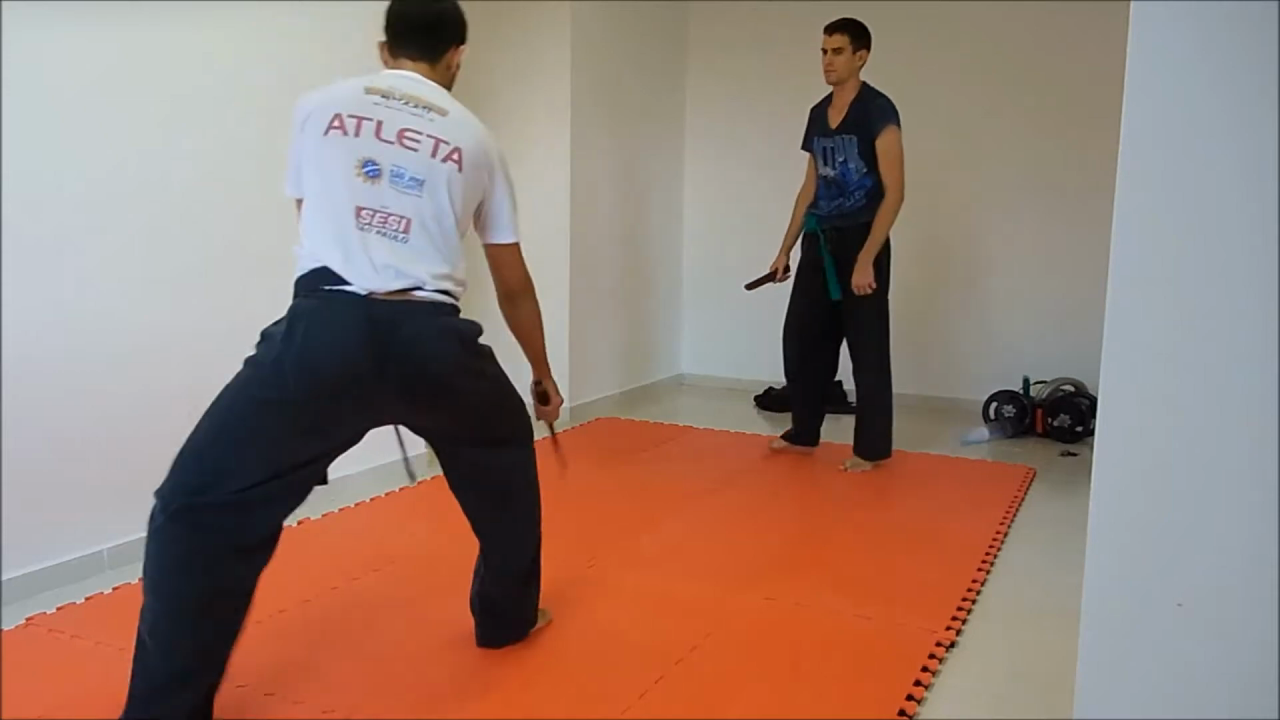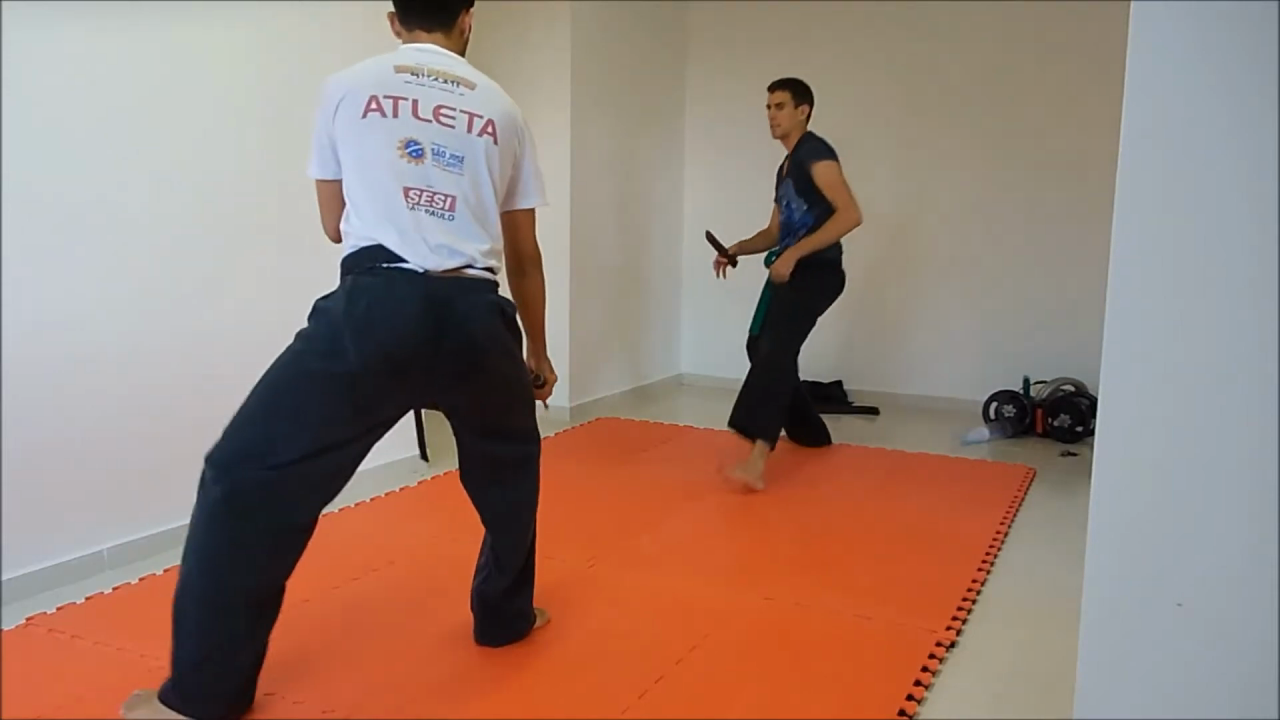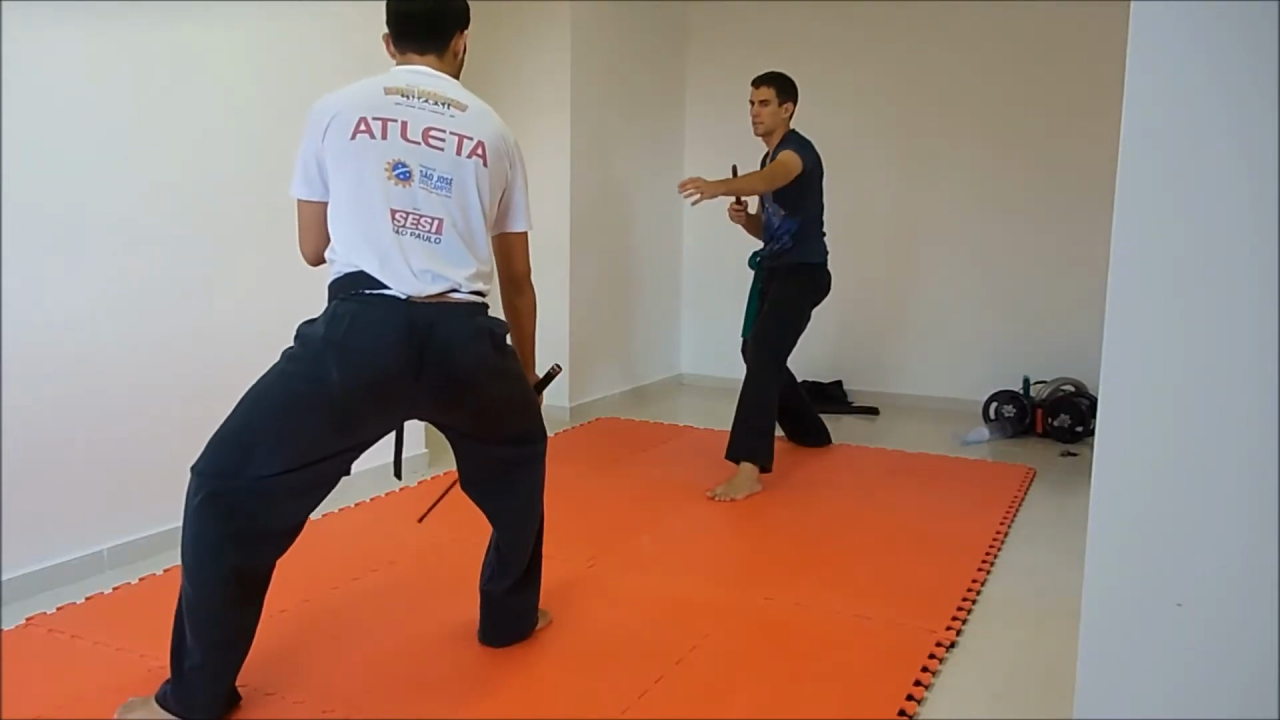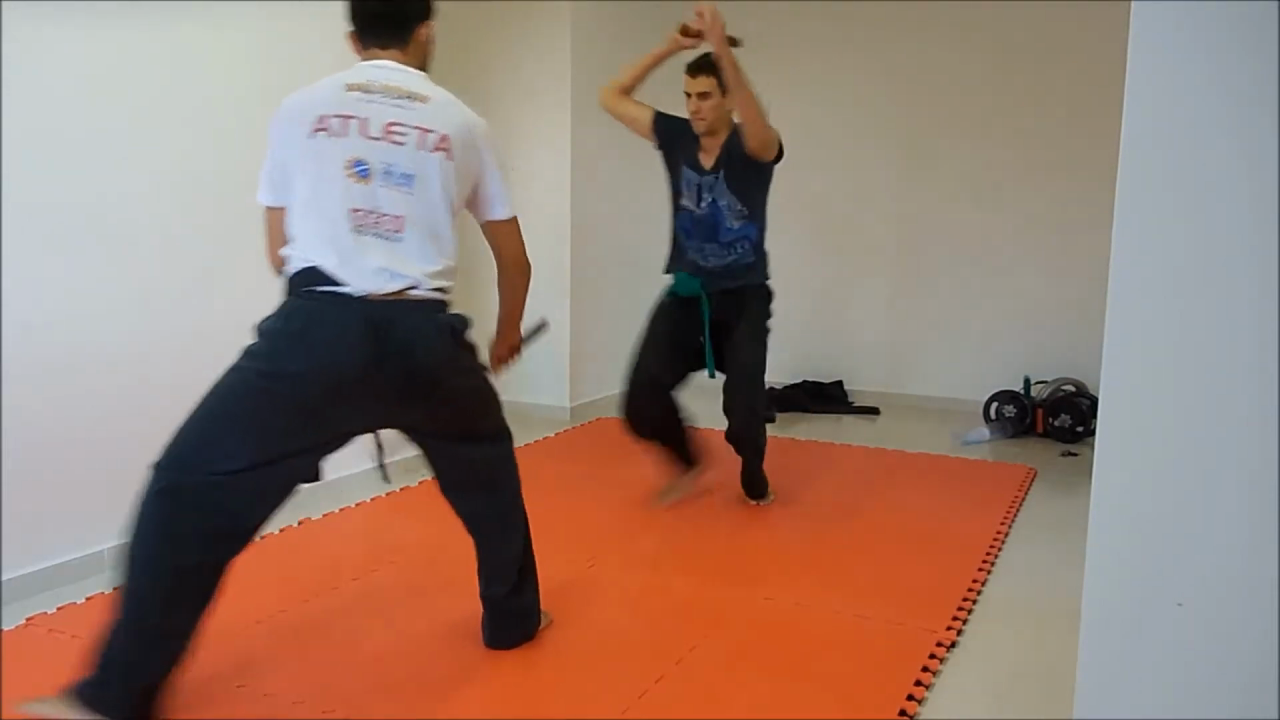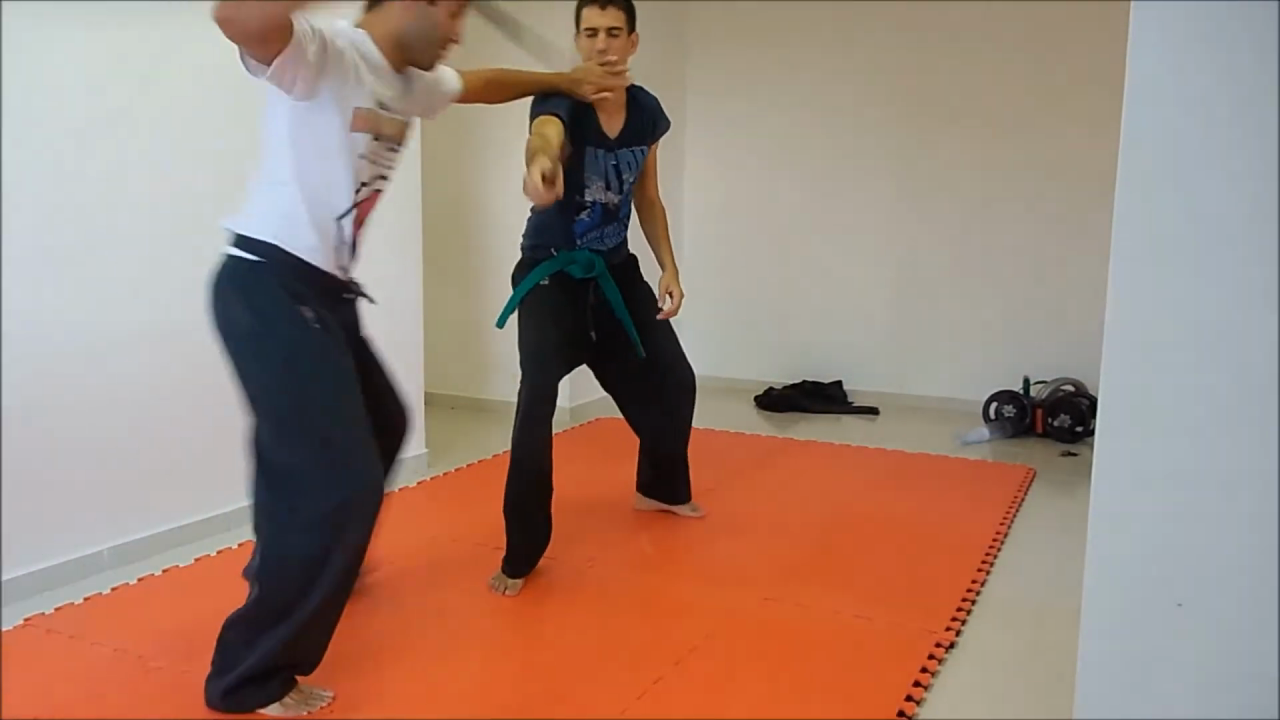
dt=1s
person 1, frame 1
left shoulder: (320, 107)
right shoulder: (475, 137)
right elbow: (514, 285)
right wrist: (543, 377)
left hip: (325, 333)
right hip: (427, 338)
left knee: (198, 507)
right knee: (505, 455)
right ankle: (506, 614)
person 1, frame 2
left shoulder: (349, 87)
right shoulder: (500, 108)
right elbow: (524, 256)
right wrist: (537, 354)
left hip: (374, 309)
right hip: (470, 316)
left knee: (249, 477)
right knee: (509, 457)
right ankle: (505, 614)
person 1, frame 3
left shoulder: (337, 109)
right shoulder: (492, 131)
left elbow: (314, 247)
right elbow: (517, 277)
right wrist: (525, 374)
left hip: (361, 333)
right hip: (460, 339)
left knee: (229, 487)
right knee: (517, 456)
right ankle: (511, 614)
person 1, frame 4
left shoulder: (303, 109)
right shoulder: (460, 123)
left elbow: (279, 248)
right elbow: (512, 258)
right wrist: (507, 330)
left hip: (315, 332)
right hip: (417, 335)
left knee: (191, 491)
right knee: (483, 463)
right ankle: (512, 614)
person 1, frame 5
left shoulder: (412, 80)
left elbow: (483, 82)
left wrist: (565, 80)
left hip: (318, 294)
right hip: (273, 291)
left knee: (377, 427)
right knee: (338, 483)
left ankle: (303, 568)
person 2, frame 1
left shoulder: (878, 111)
right shoulder: (817, 114)
left elbow: (893, 191)
left wrist: (867, 258)
right wrist: (786, 248)
left hip: (859, 242)
right hip: (819, 242)
left knee: (867, 347)
right knee: (802, 337)
left ankle: (871, 448)
right ankle: (804, 432)
person 2, frame 2
left shoulder: (816, 153)
right shoulder: (786, 166)
left elbow: (850, 215)
left wrist: (793, 254)
right wrist: (740, 247)
left hip: (817, 269)
right hip: (796, 269)
left knee: (775, 342)
right knee: (762, 346)
left ankle: (759, 455)
right ankle: (809, 432)
person 2, frame 3
left shoulder: (796, 151)
right shoulder: (771, 157)
left elbow: (766, 181)
left wrist: (717, 187)
right wrist: (744, 219)
left hip: (802, 272)
right hip: (775, 271)
left knee: (762, 355)
right knee: (761, 355)
left ankle: (749, 470)
right ankle: (811, 433)
person 2, frame 4
left shoulder: (757, 140)
right shoulder: (674, 135)
left elbow: (757, 134)
right elbow: (611, 98)
left wrist: (720, 41)
right wrist: (668, 47)
left hip: (743, 295)
right hip: (687, 292)
left knee: (744, 409)
right knee: (643, 394)
left ankle: (755, 482)
right ankle: (686, 462)
person 2, frame 5
left shoulder: (647, 112)
right shoulder: (559, 100)
right elbow: (544, 141)
left wrist: (667, 266)
right wrist: (540, 171)
left hip: (613, 269)
right hip: (550, 273)
left knee: (669, 381)
right knee: (536, 405)
left ankle: (659, 488)
right ankle: (520, 555)
